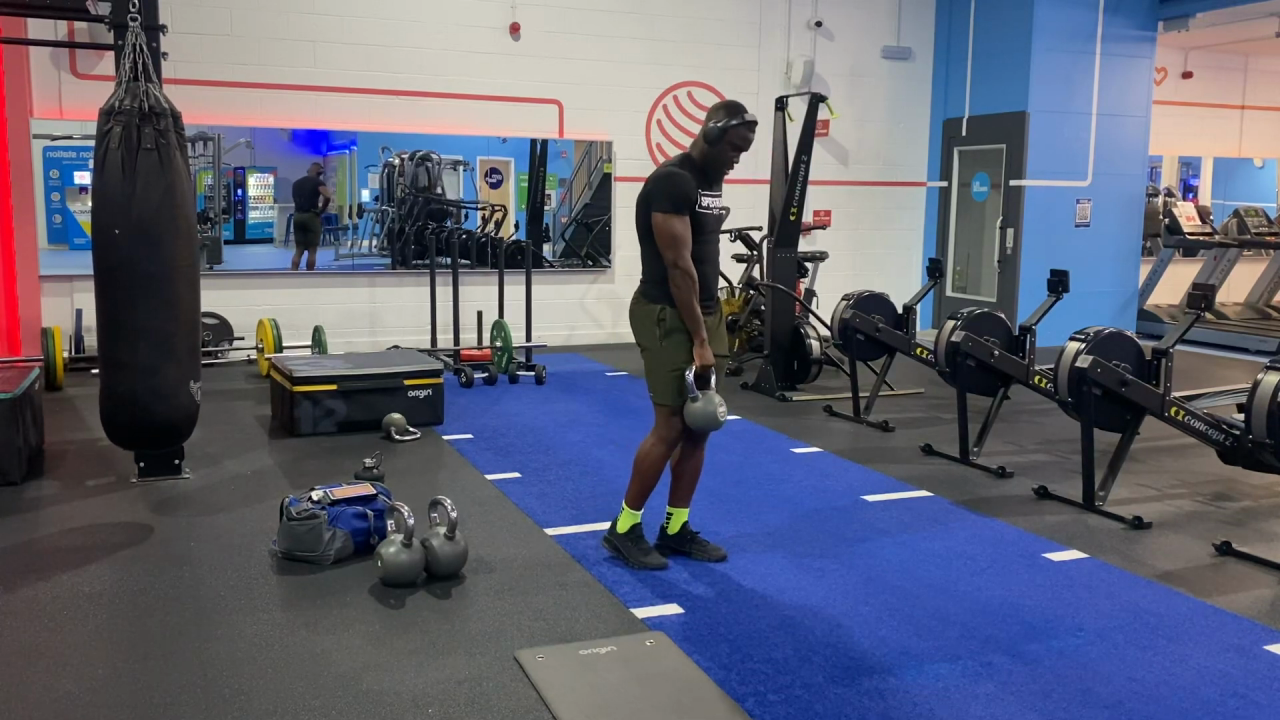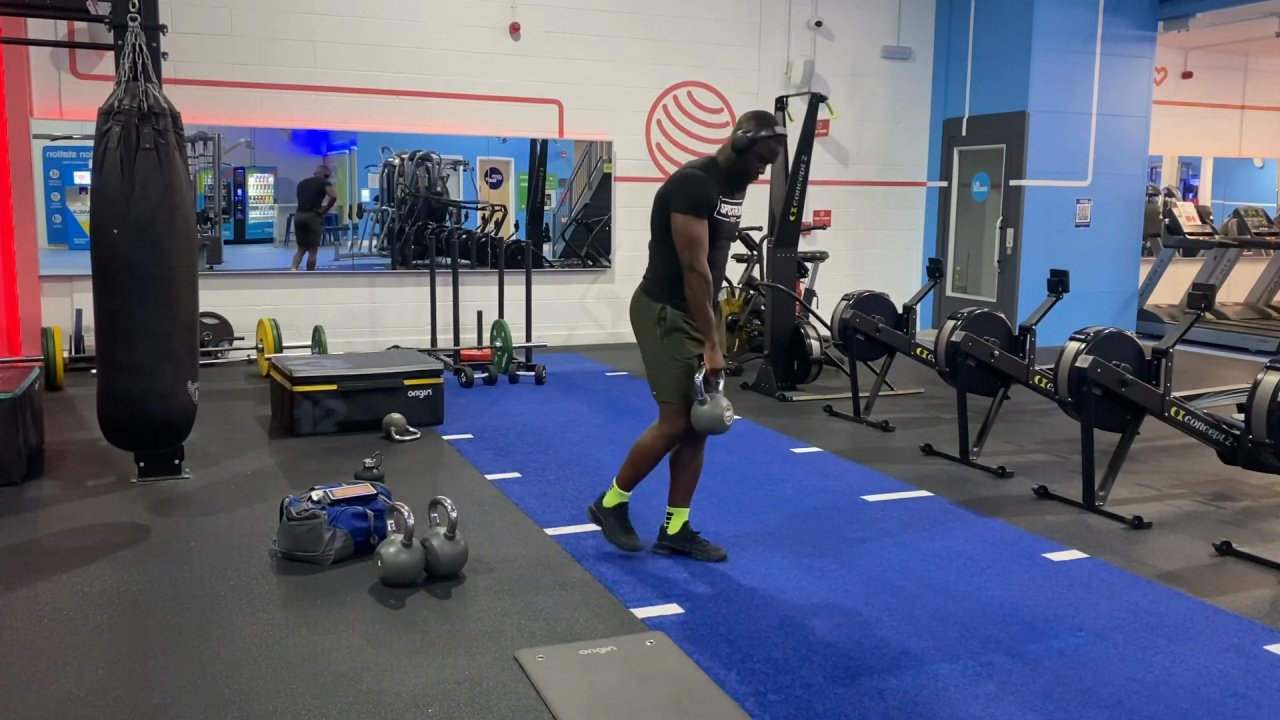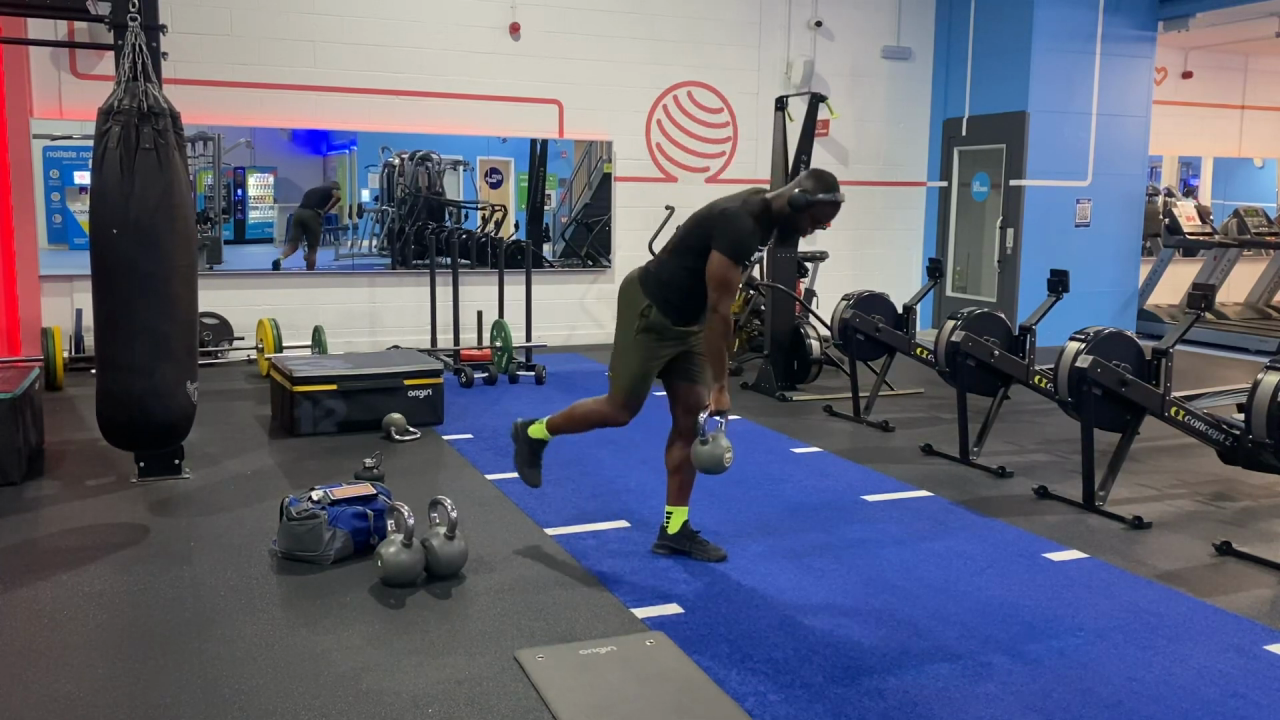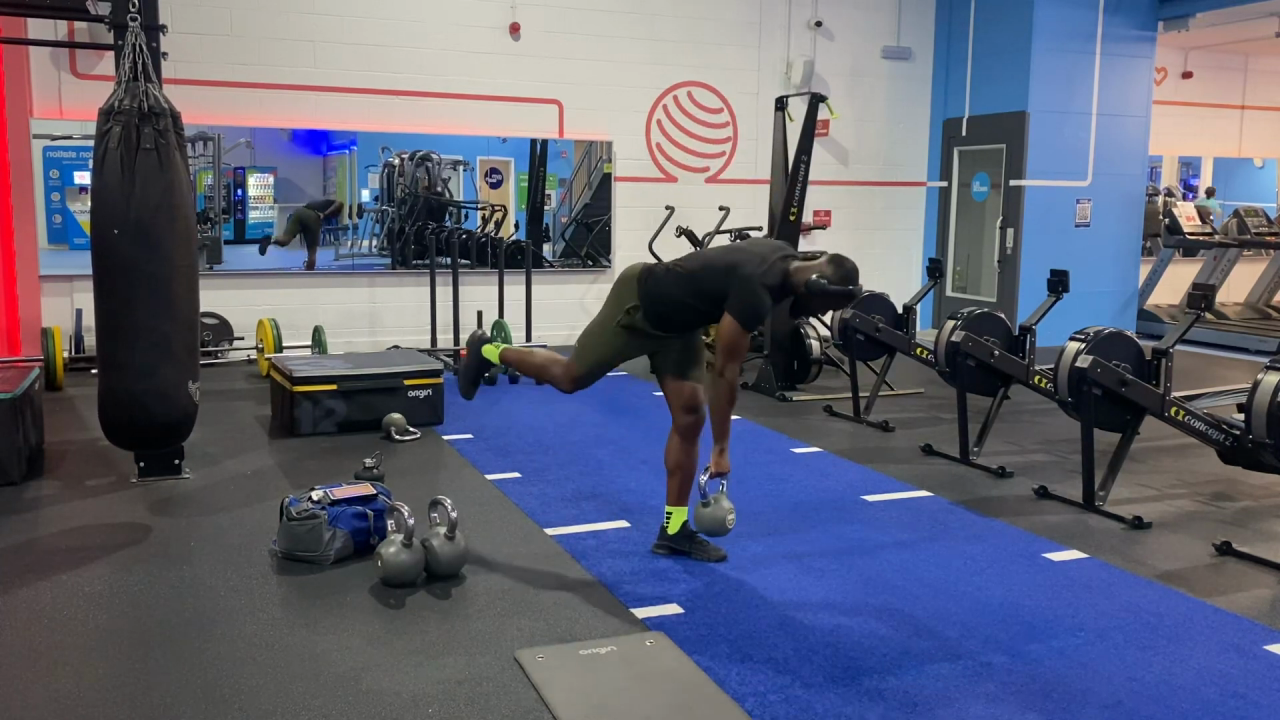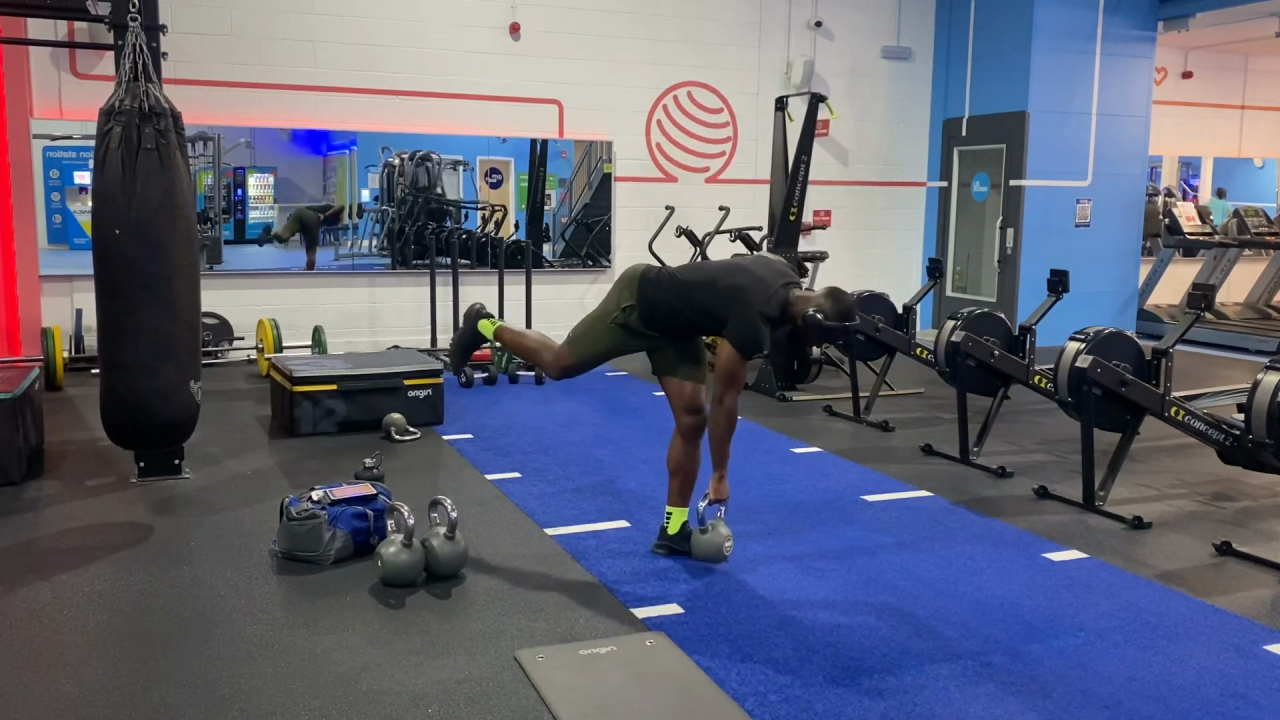
dt=0.5s
person 1, frame 1
left shoulder: (712, 180)
right shoulder: (672, 181)
right elbow: (679, 267)
left wrist: (709, 332)
right wrist: (699, 342)
left hip: (706, 311)
right hip: (667, 315)
left knee: (699, 425)
right knee: (671, 425)
left ankle: (675, 529)
right ankle: (624, 528)
person 1, frame 2
left shoulder: (734, 186)
right shoulder: (692, 184)
right elbow: (694, 268)
left wrist: (711, 335)
right wrist: (711, 345)
left hip: (698, 312)
right hip: (665, 312)
left knee: (698, 424)
right knee: (675, 422)
left ankle: (675, 529)
right ankle: (611, 505)
person 1, frame 3
left shoulder: (767, 217)
right shoulder: (740, 223)
right elbow: (720, 309)
right wrist: (720, 387)
left hip: (687, 316)
right hip: (650, 309)
left knee: (691, 420)
right knee: (620, 409)
left ankle: (674, 528)
right ankle: (534, 433)
person 1, frame 4
left shoulder: (787, 261)
right shoulder: (756, 292)
right elbow: (726, 375)
right wrist: (721, 450)
left hip: (676, 317)
right hip: (638, 306)
left knee: (690, 415)
right knee: (570, 378)
left ankle: (673, 529)
right ankle: (488, 354)
person 1, frame 5
left shoulder: (785, 276)
right shoulder: (756, 318)
right elbow: (726, 400)
right wrist: (720, 477)
left hip: (672, 319)
right hip: (638, 306)
left knee: (692, 416)
right knee: (560, 364)
left ankle: (673, 529)
right ankle: (485, 327)
